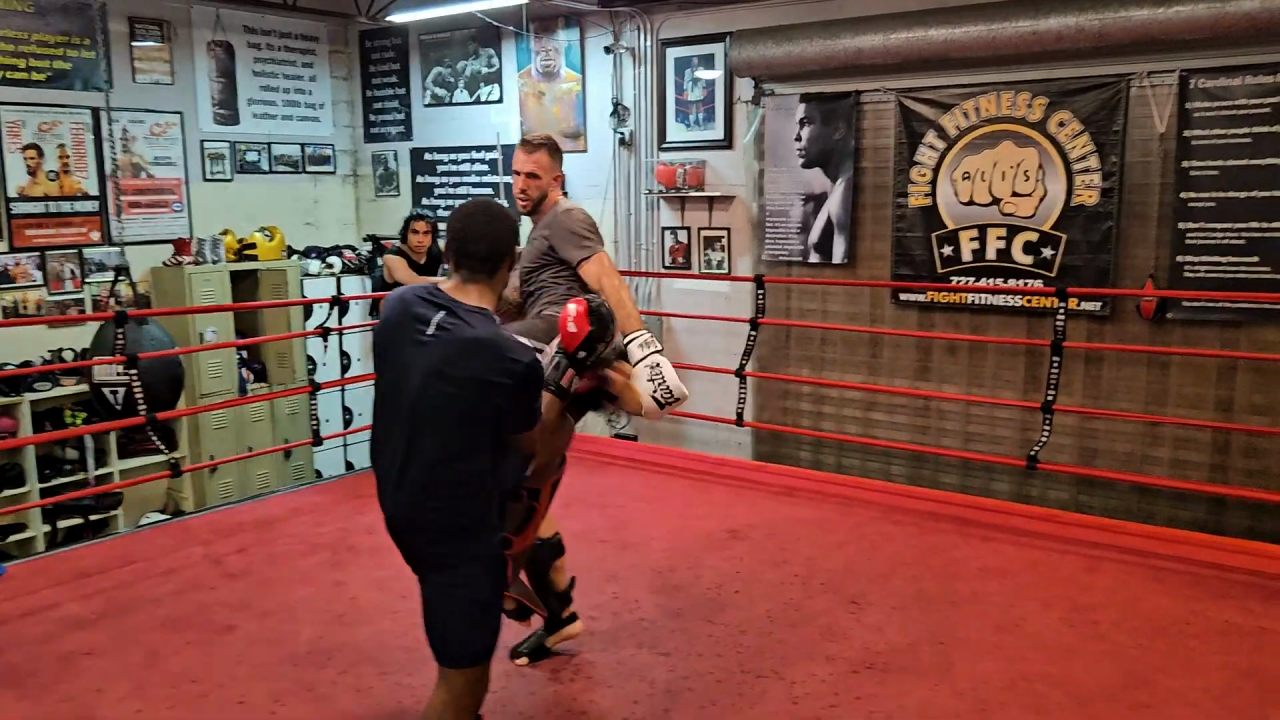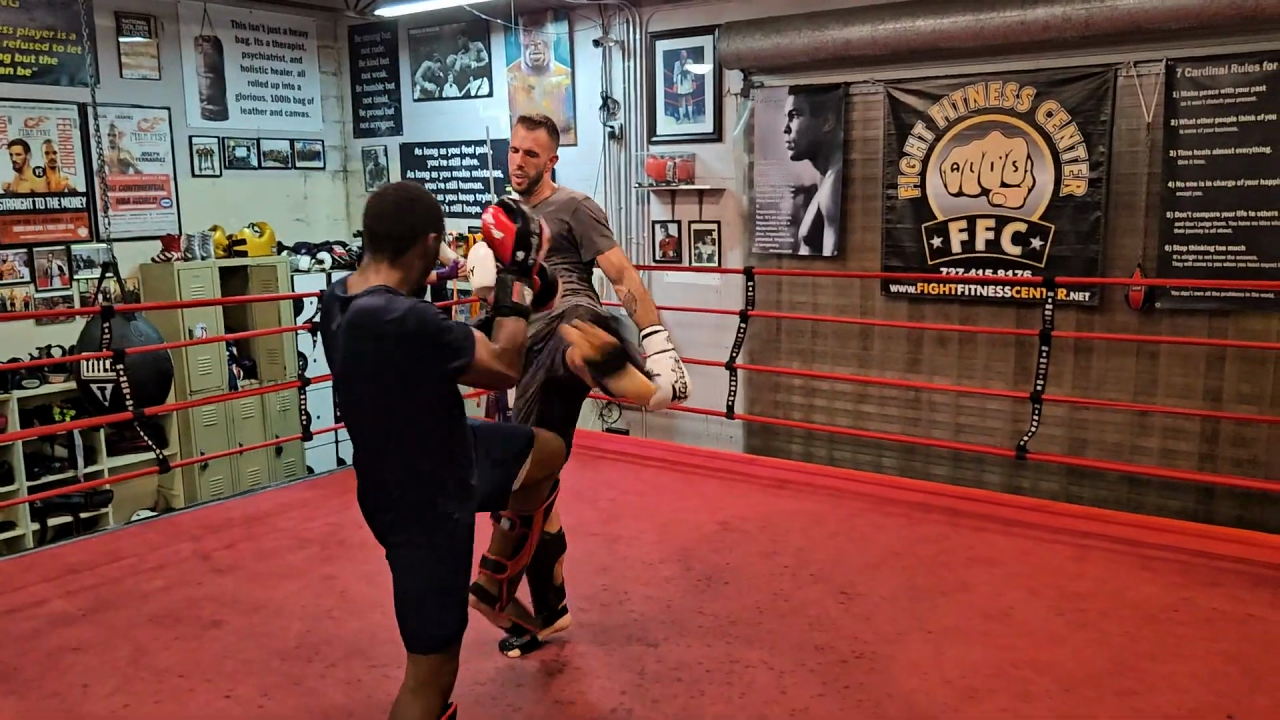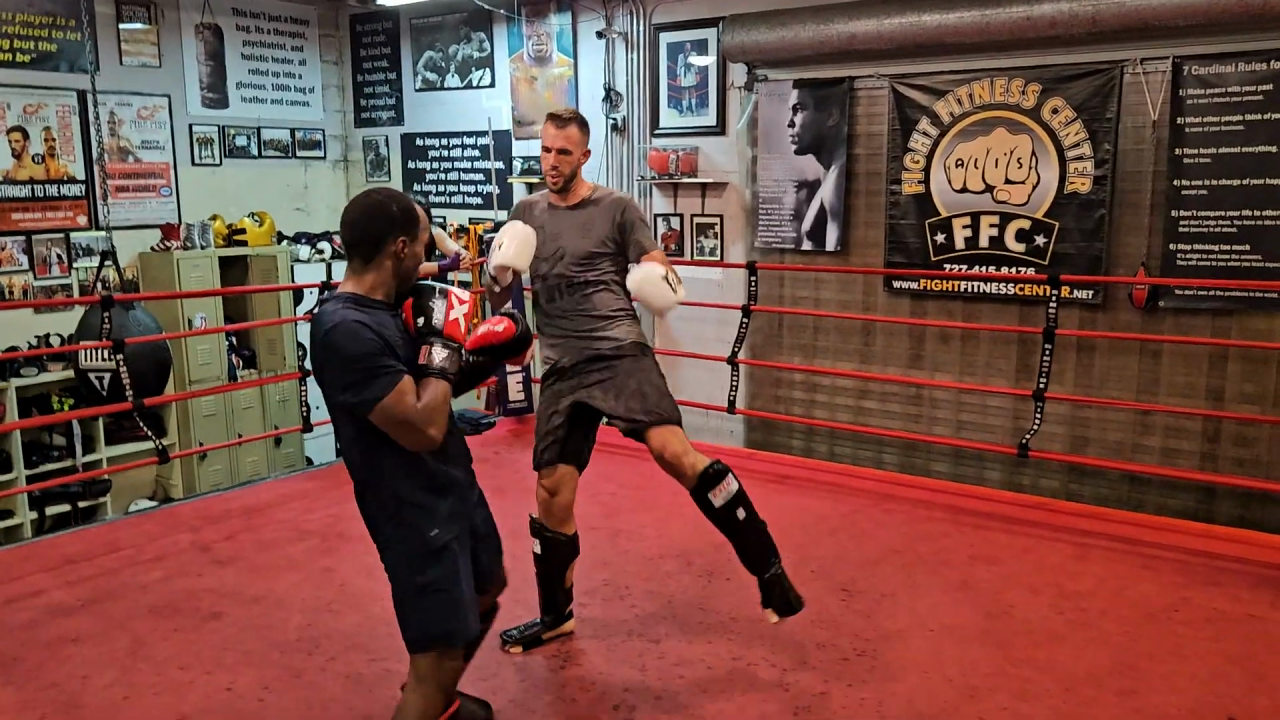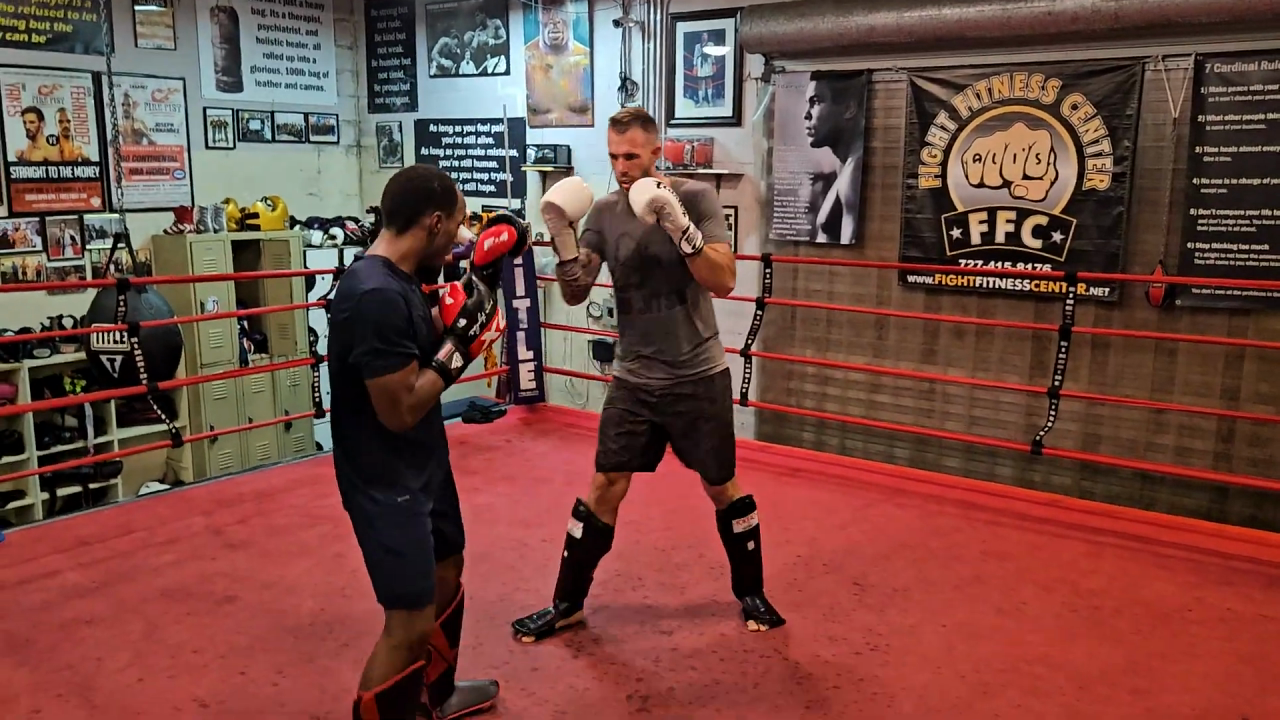
dt=0.2s
person 1, frame 1
left shoulder: (568, 222)
right shoulder: (537, 233)
left elbow: (608, 285)
left wrist: (640, 348)
right wrist: (500, 298)
right ankle: (558, 616)
person 1, frame 2
left shoulder: (575, 209)
left elbow: (625, 277)
left wrist: (658, 342)
right wrist: (478, 281)
left hip: (567, 323)
right hip: (526, 356)
left knee: (571, 346)
right ankle: (547, 611)
person 1, frame 3
left shoulder: (615, 208)
right shoulder: (525, 212)
left elbow: (664, 273)
right elbow: (501, 290)
left wrist: (660, 276)
right wrist: (501, 273)
left hip: (615, 351)
right hip: (562, 369)
left knee: (673, 450)
right knee: (553, 487)
left ankle: (767, 570)
right ankle: (554, 614)
person 1, frame 4
left shoulder: (696, 198)
right shoulder: (604, 211)
left elbow: (723, 281)
right elbow: (574, 295)
left wrist: (679, 226)
right wrist: (563, 240)
left hip: (699, 375)
right hip: (636, 377)
left knee: (721, 487)
right knee: (604, 486)
left ankle: (750, 591)
right ankle: (565, 604)
person 2, frame 1
left shoulder: (399, 305)
right shoulder: (505, 359)
right elbow: (529, 444)
right wrist: (566, 366)
left hip: (411, 484)
right hip: (451, 513)
left knee: (553, 418)
left ankle: (504, 562)
person 2, frame 2
left shoulder: (340, 297)
right shoulder: (402, 319)
right elbow: (503, 367)
right wrist: (519, 280)
left hip: (439, 456)
right hip: (424, 497)
left knee: (546, 446)
right knee: (434, 665)
left ankle: (495, 576)
person 2, frame 3
left shoulder: (388, 307)
right shoulder: (348, 334)
right elbow: (424, 429)
left wrist: (481, 343)
right wrist: (446, 344)
left hip: (453, 487)
right hip: (413, 512)
left knee: (482, 596)
right knee: (435, 665)
person 2, frame 4
left shoulder: (399, 278)
right shoulder: (375, 297)
left elbow: (421, 345)
right elbow: (401, 410)
left wrist: (478, 276)
right wrist: (463, 341)
left hip: (422, 464)
right hip: (384, 480)
left knee: (444, 580)
right knee: (413, 620)
